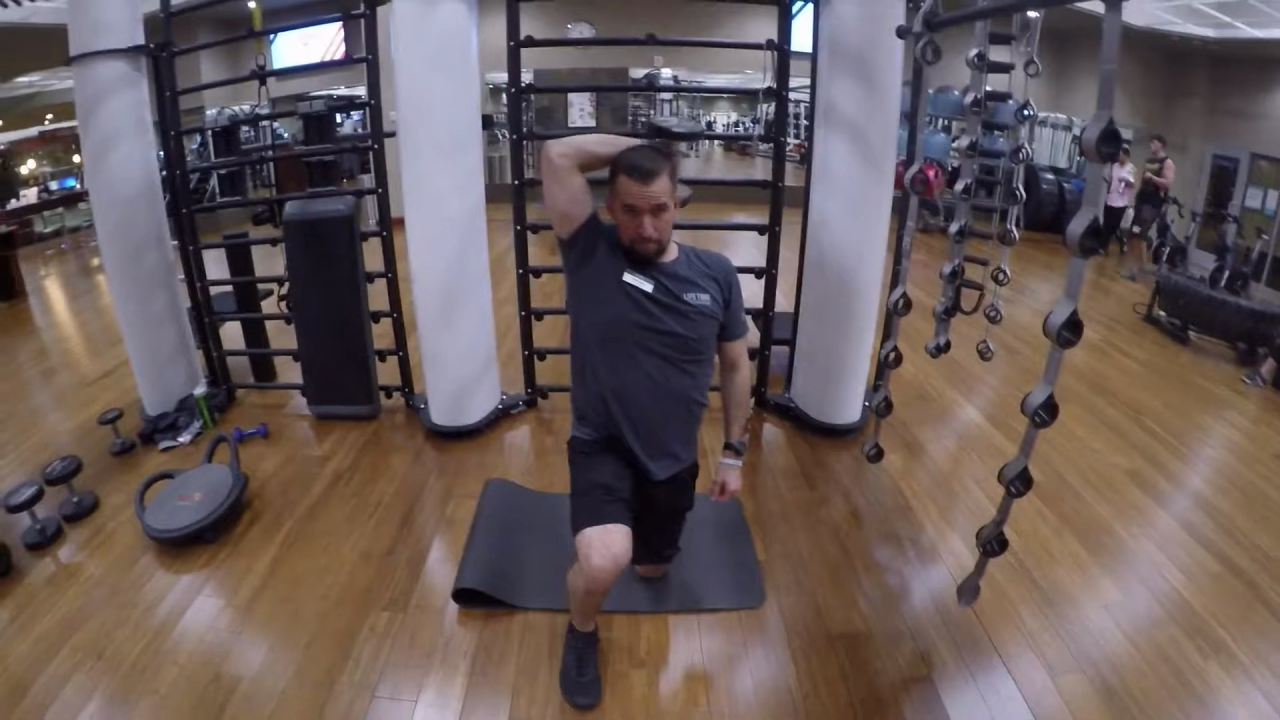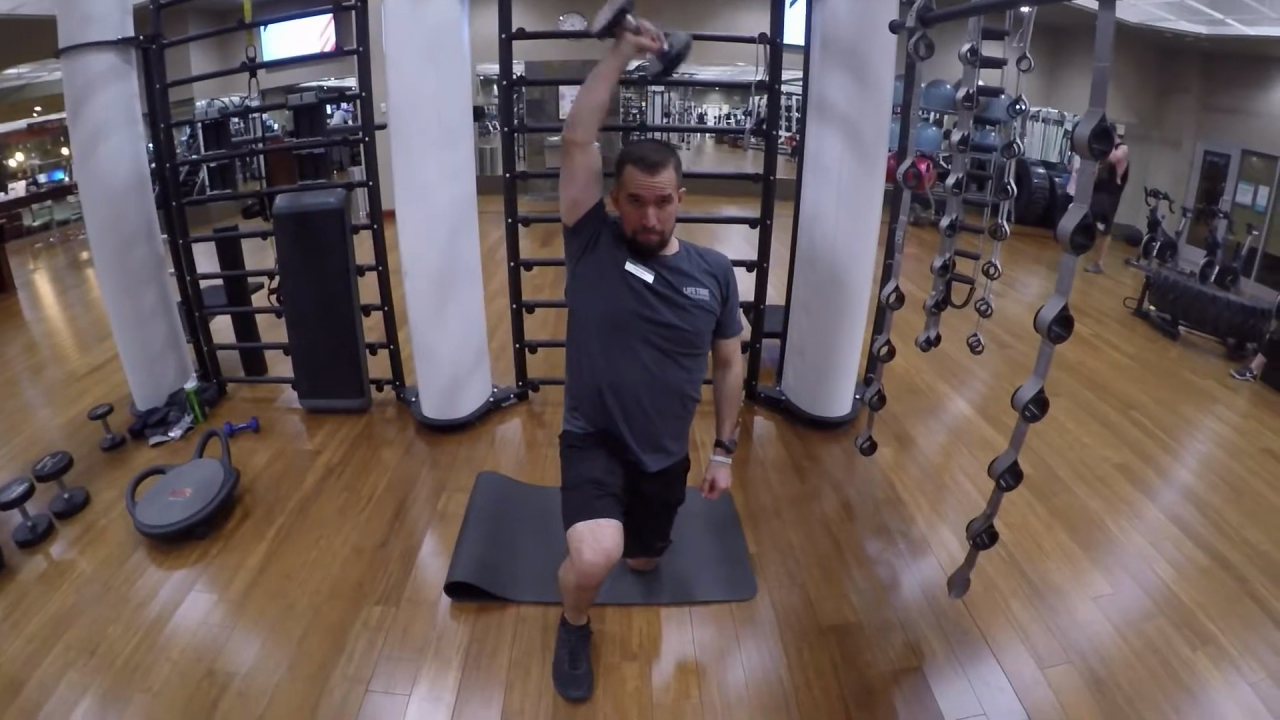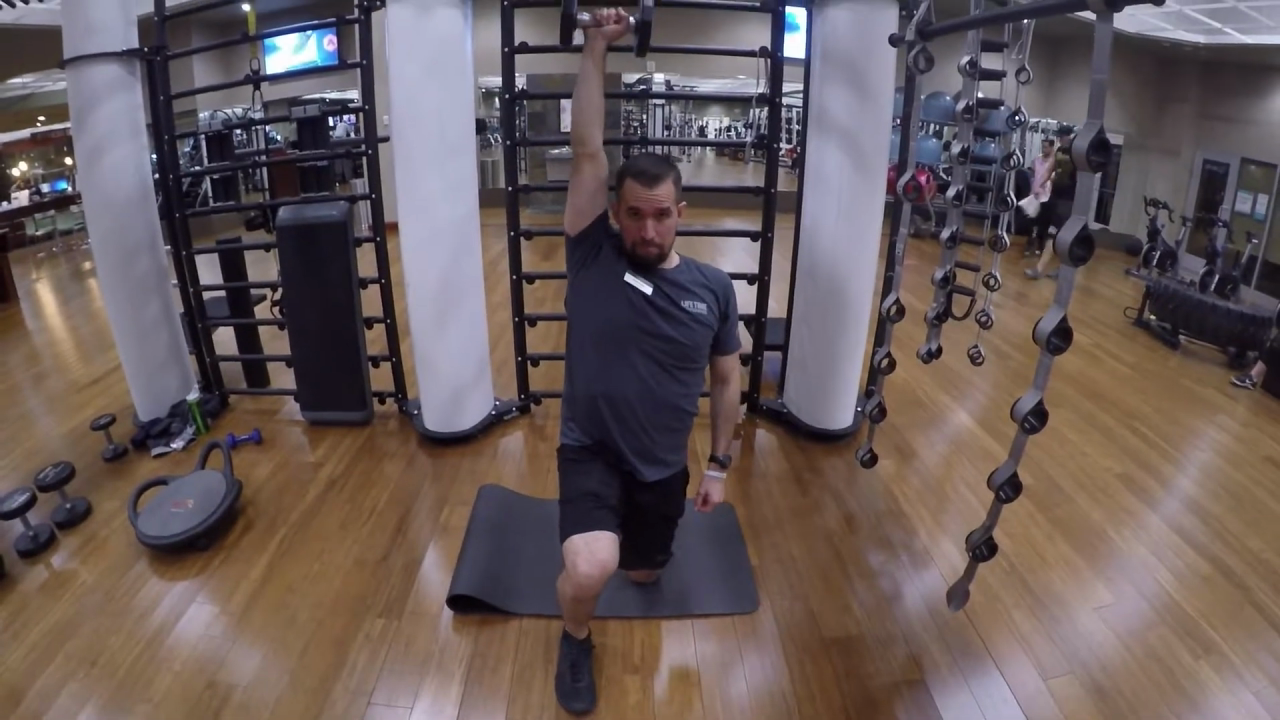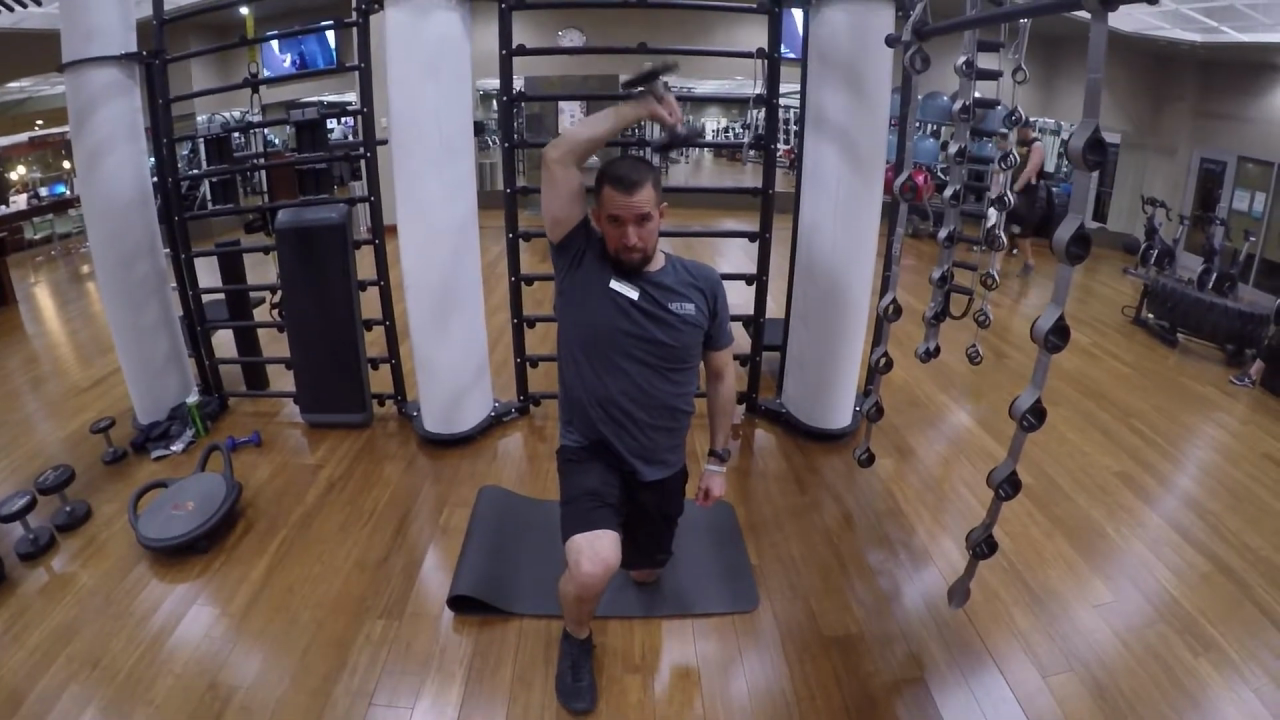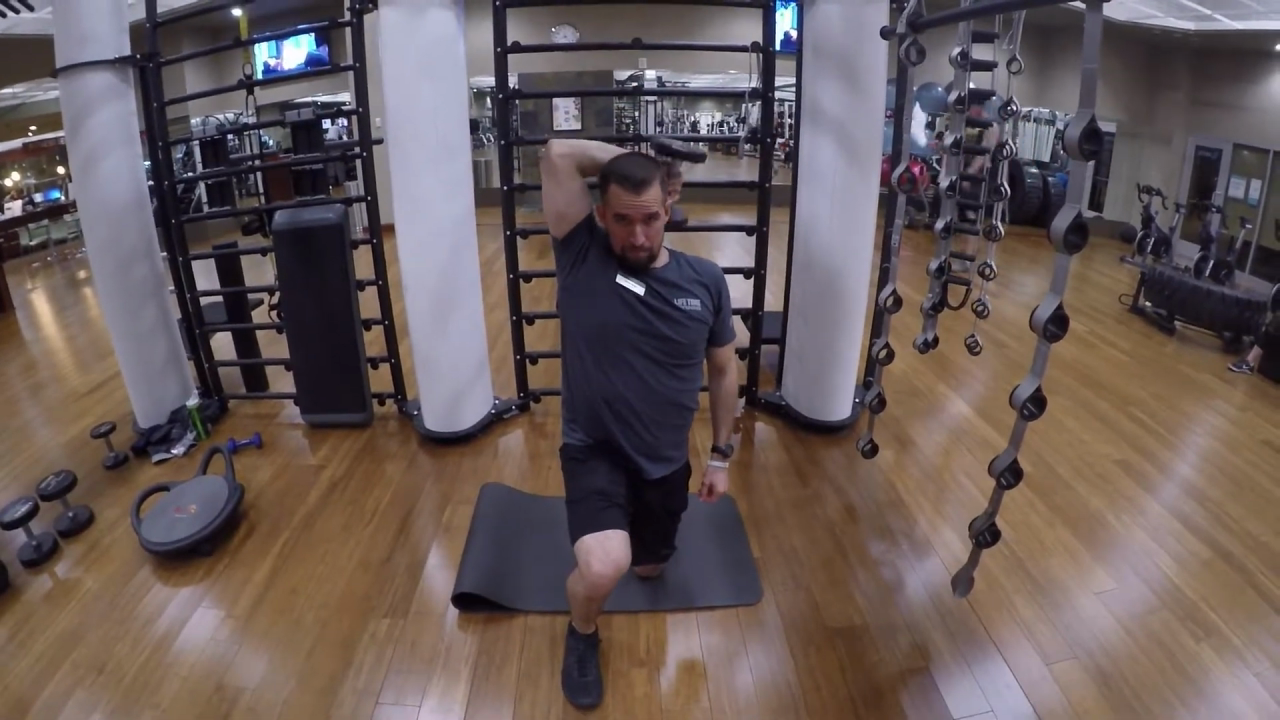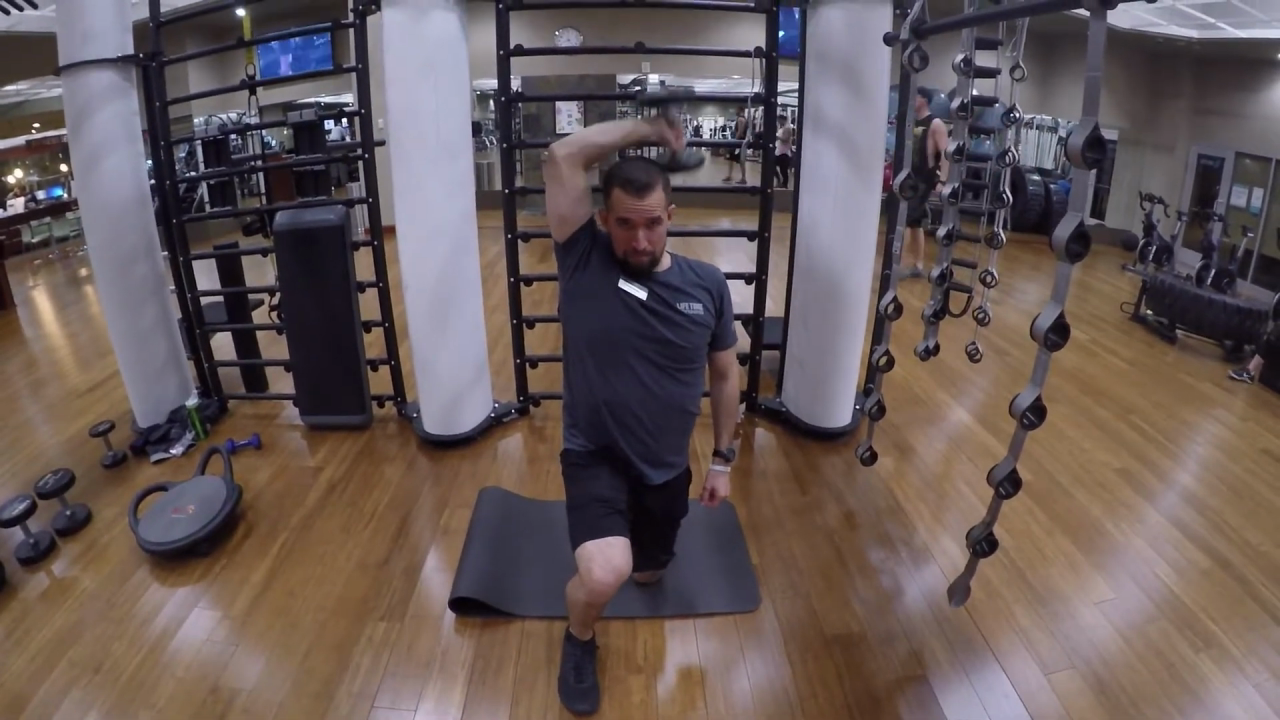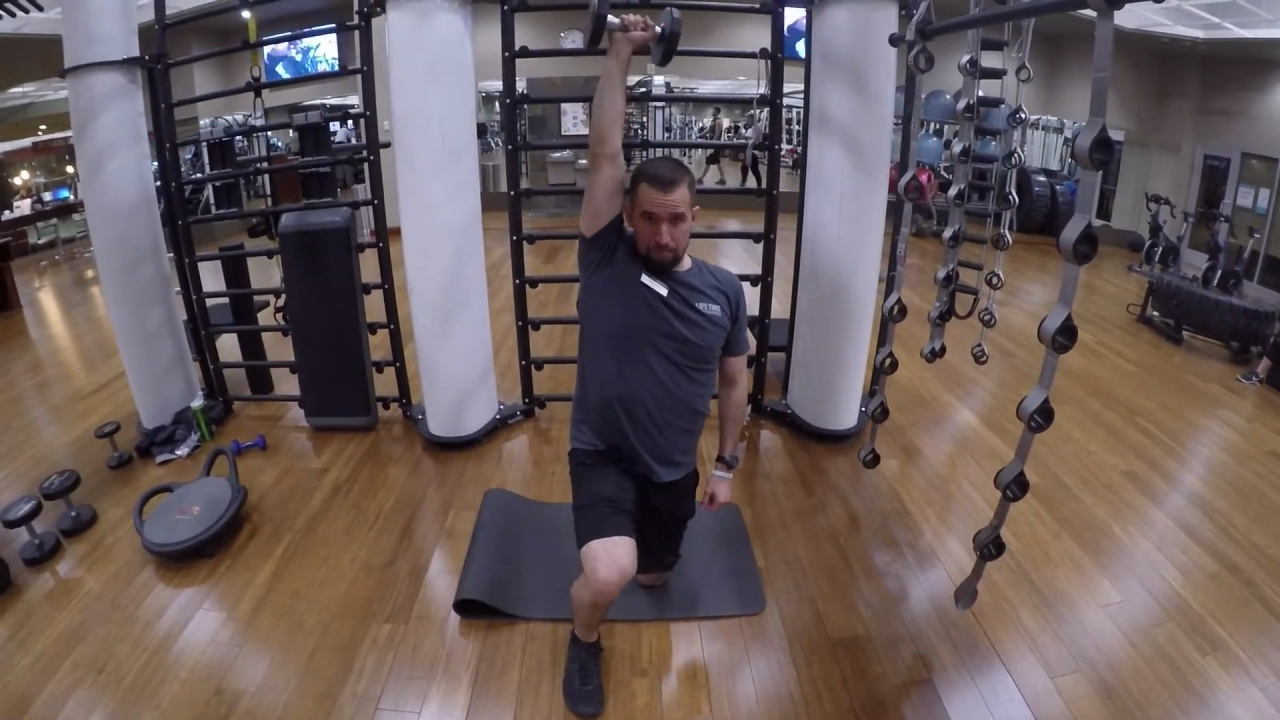
dt=0.7s
person 1, frame 1
left shoulder: (715, 273)
right shoulder: (591, 252)
left elbow: (736, 366)
right elbow: (556, 156)
left wrist: (733, 454)
right wrist: (637, 146)
left hip: (674, 457)
right hip: (601, 446)
left knee: (651, 569)
right knee: (602, 565)
left ankle: (645, 532)
right ankle: (581, 633)
person 1, frame 2
left shoulder: (713, 272)
right shoulder: (593, 246)
left elbow: (728, 365)
right elbow: (578, 141)
left wrist: (724, 451)
right wrist: (622, 51)
left hip: (665, 452)
right hip: (592, 440)
left knee: (644, 561)
right knee: (593, 558)
left ankle: (635, 517)
right ankle: (573, 627)
person 1, frame 3
left shoulder: (712, 288)
right shoulder: (593, 258)
left elbow: (726, 381)
right elbow: (587, 153)
left wrist: (718, 466)
right wrist: (595, 48)
left hip: (663, 466)
right hip: (590, 452)
left knee: (645, 574)
right knee: (590, 571)
left ankle: (634, 533)
right ankle: (575, 640)
person 1, frame 4
left shoulder: (702, 285)
right shoulder: (578, 260)
left elbow: (722, 375)
right elbow: (557, 157)
left wrist: (718, 461)
right wrist: (639, 109)
left hip: (662, 464)
right hip: (590, 454)
left knee: (644, 574)
right knee: (592, 569)
left ankle: (633, 534)
right ankle: (576, 640)
person 1, frame 5
left shoulder: (705, 280)
right shoulder: (582, 256)
left elbow: (724, 370)
right elbow: (557, 154)
left wrist: (721, 455)
right wrist: (637, 163)
left hip: (666, 461)
right hip: (593, 452)
left knee: (649, 568)
right knee: (603, 569)
left ankle: (638, 534)
right ankle: (582, 634)
person 1, frame 6
left shoulder: (706, 283)
right shoulder: (584, 262)
left elbow: (725, 376)
right elbow: (561, 159)
left wrist: (722, 458)
right wrist: (646, 130)
left hip: (667, 466)
right hip: (594, 457)
left knee: (648, 573)
right knee: (605, 575)
left ankle: (640, 537)
right ankle: (579, 639)
person 1, frame 7
left shoulder: (723, 290)
right shoulder: (607, 259)
left elbow: (733, 383)
right elbow: (605, 155)
left wrist: (725, 466)
right wrist: (619, 50)
left hip: (674, 469)
right hip: (602, 456)
left knee: (652, 576)
right knee: (609, 574)
left ankle: (643, 536)
right ankle: (583, 642)
